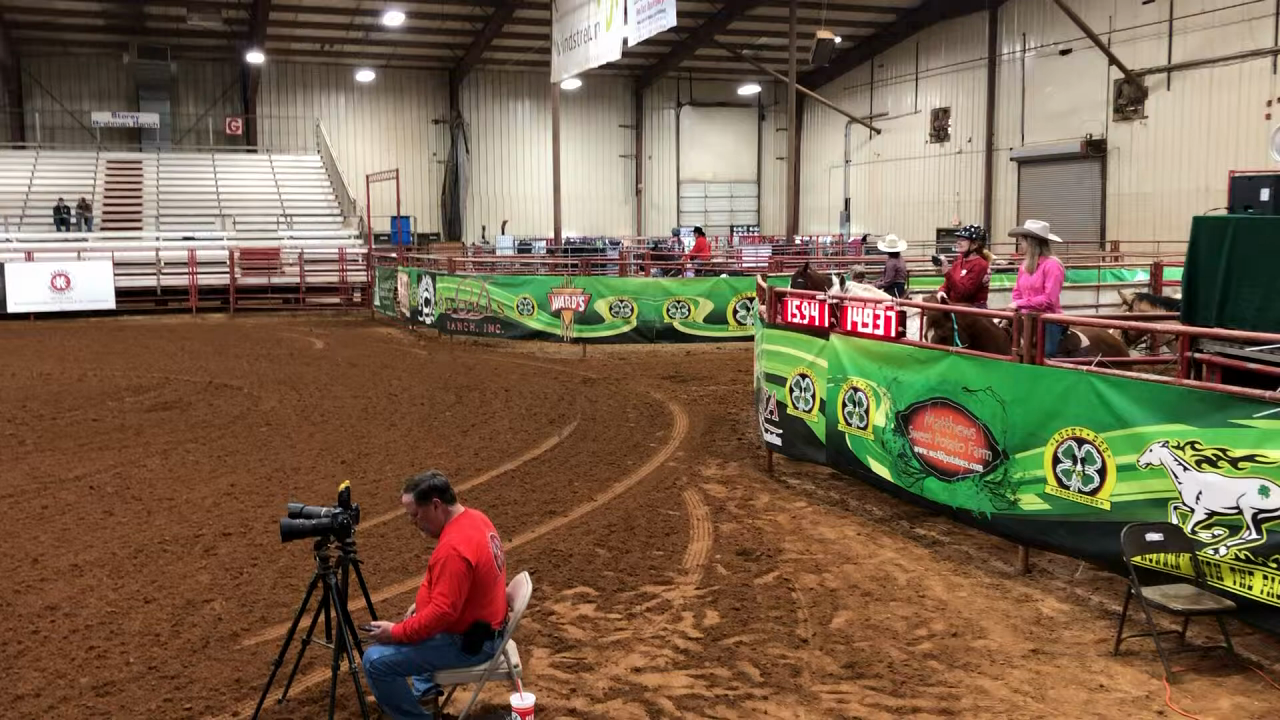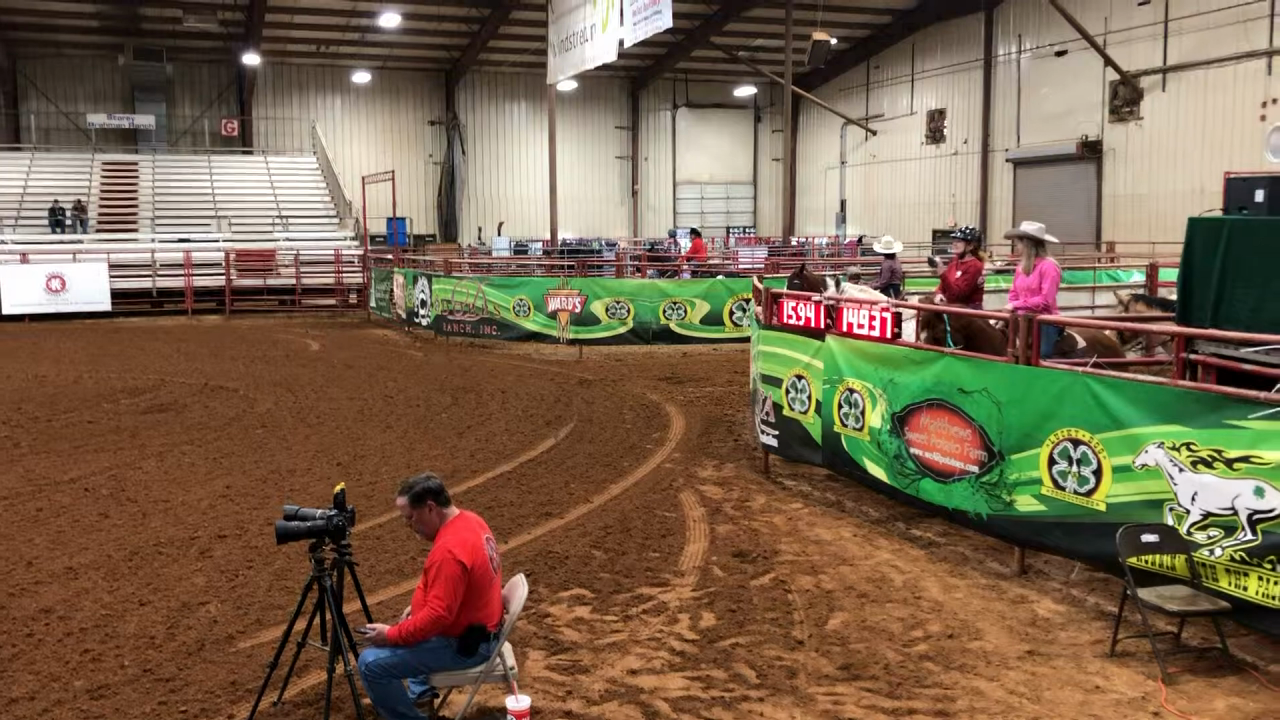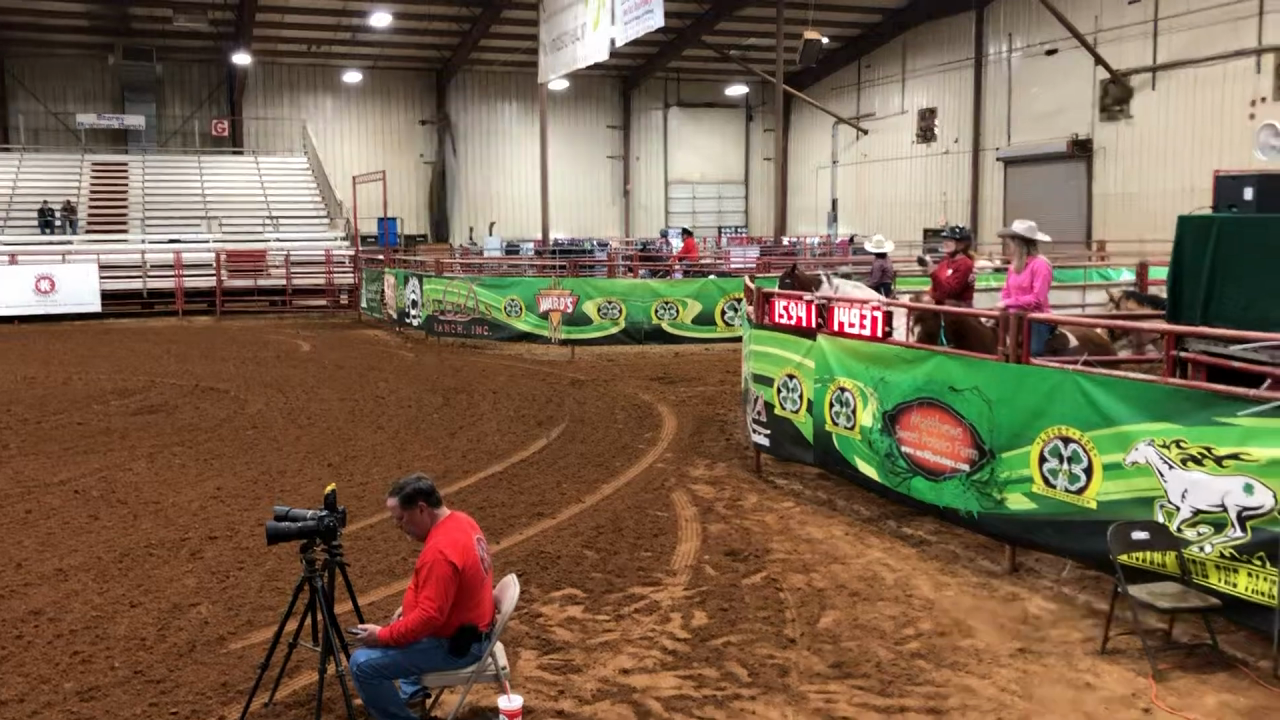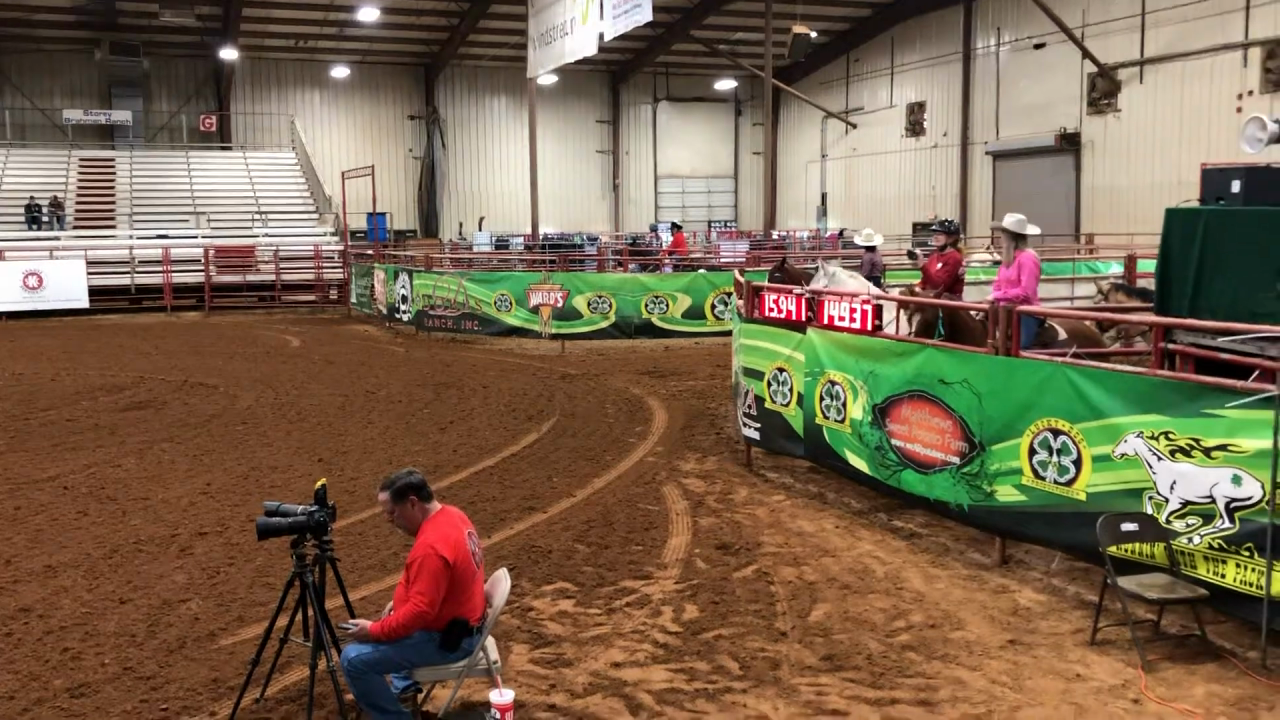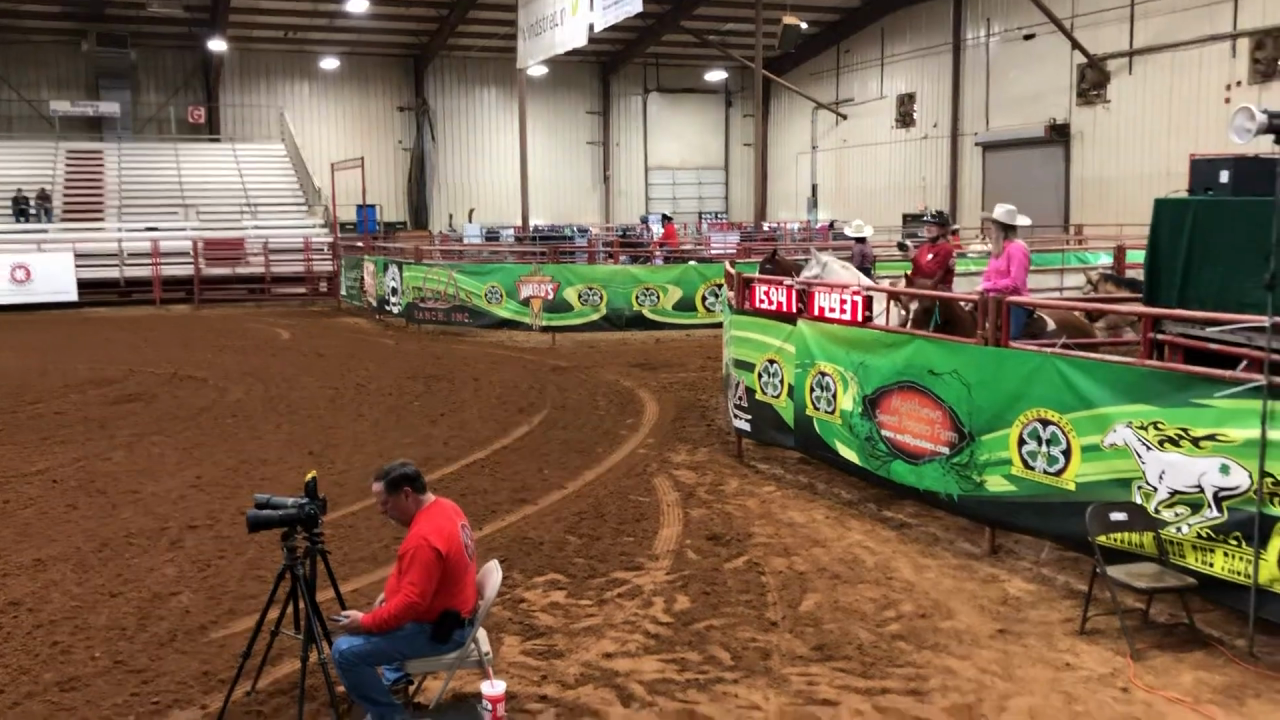
dt=0.2s
person 1, frame 1
left shoulder: (454, 547)
right shoulder: (475, 518)
left elbow: (442, 612)
left wrist: (395, 632)
right wrist: (423, 602)
left hip: (468, 641)
right hip: (481, 625)
left knee: (376, 660)
right knee: (414, 622)
right ankle: (425, 686)
person 1, frame 2
left shoulder: (449, 550)
right shoulder: (471, 521)
left elbow: (438, 615)
left wrist: (391, 635)
right wrist: (419, 605)
left hip: (464, 644)
right hip: (477, 627)
left knee: (371, 663)
right knee: (410, 624)
right ankle: (420, 689)
person 1, frame 3
left shoulder: (440, 551)
right shoulder: (461, 521)
left elbow: (429, 617)
left wrist: (382, 635)
right wrist: (410, 605)
left hip: (455, 644)
right hip: (469, 628)
left knee: (363, 664)
right knee: (400, 625)
right ankle: (412, 690)
person 1, frame 4
left shoulder: (432, 546)
right shoulder: (452, 515)
left elbow: (420, 611)
left wrist: (374, 630)
right wrist: (401, 600)
left hip: (447, 638)
right hip: (460, 623)
left knee: (354, 659)
right knee: (392, 620)
right ankle: (404, 685)
person 1, frame 5
left shoulder: (424, 537)
right shoulder: (446, 508)
left elbow: (411, 602)
left wrist: (366, 622)
right wrist: (392, 592)
left hip: (438, 630)
right hip: (451, 615)
left knee: (345, 651)
right knee: (383, 611)
right ankle: (395, 677)
